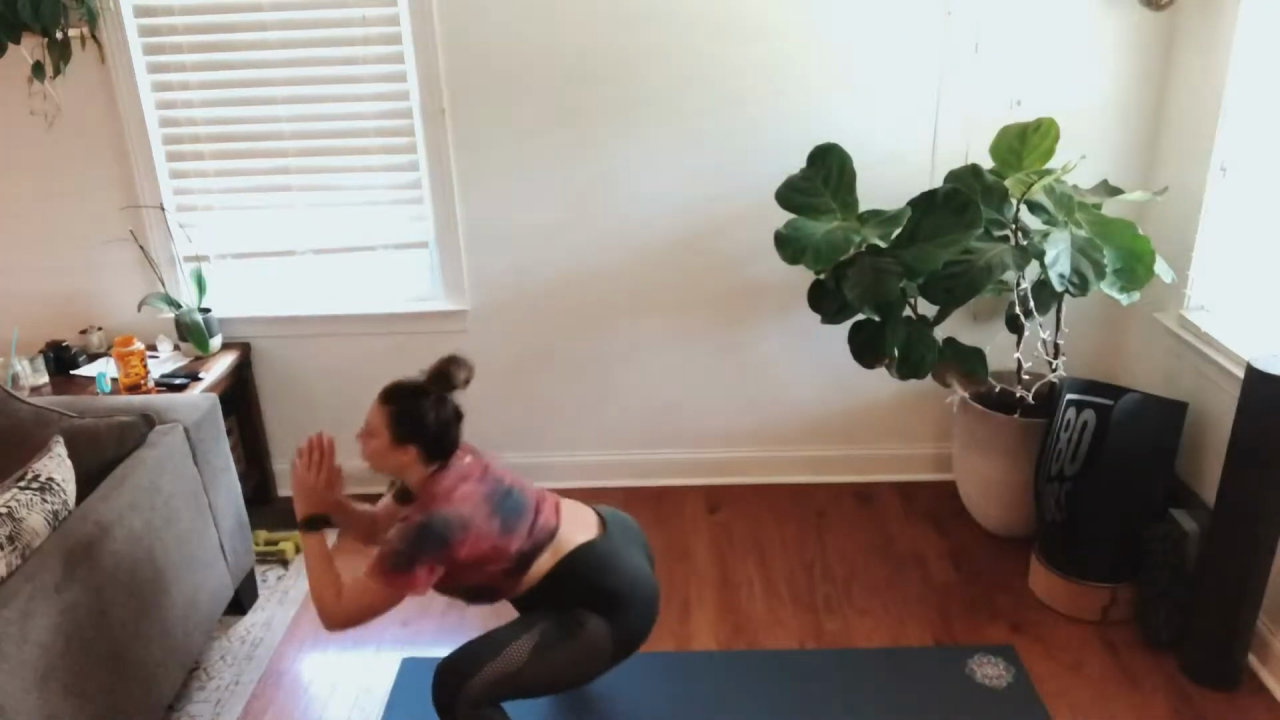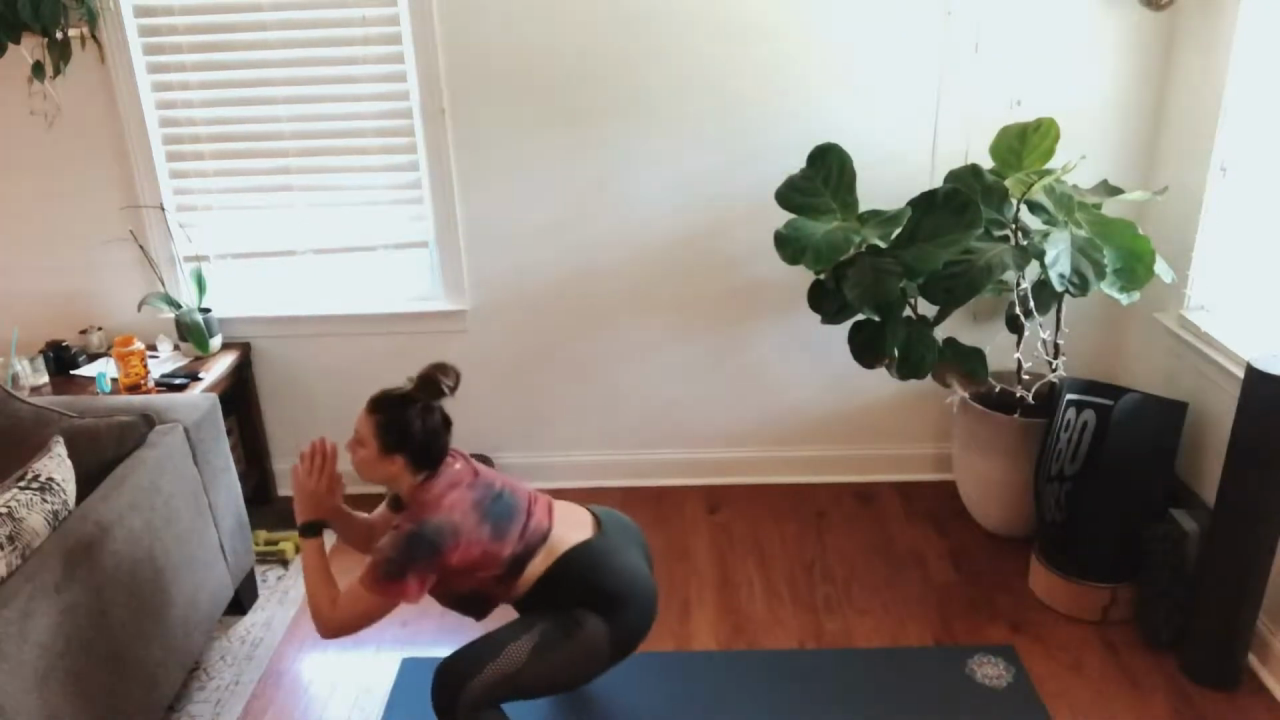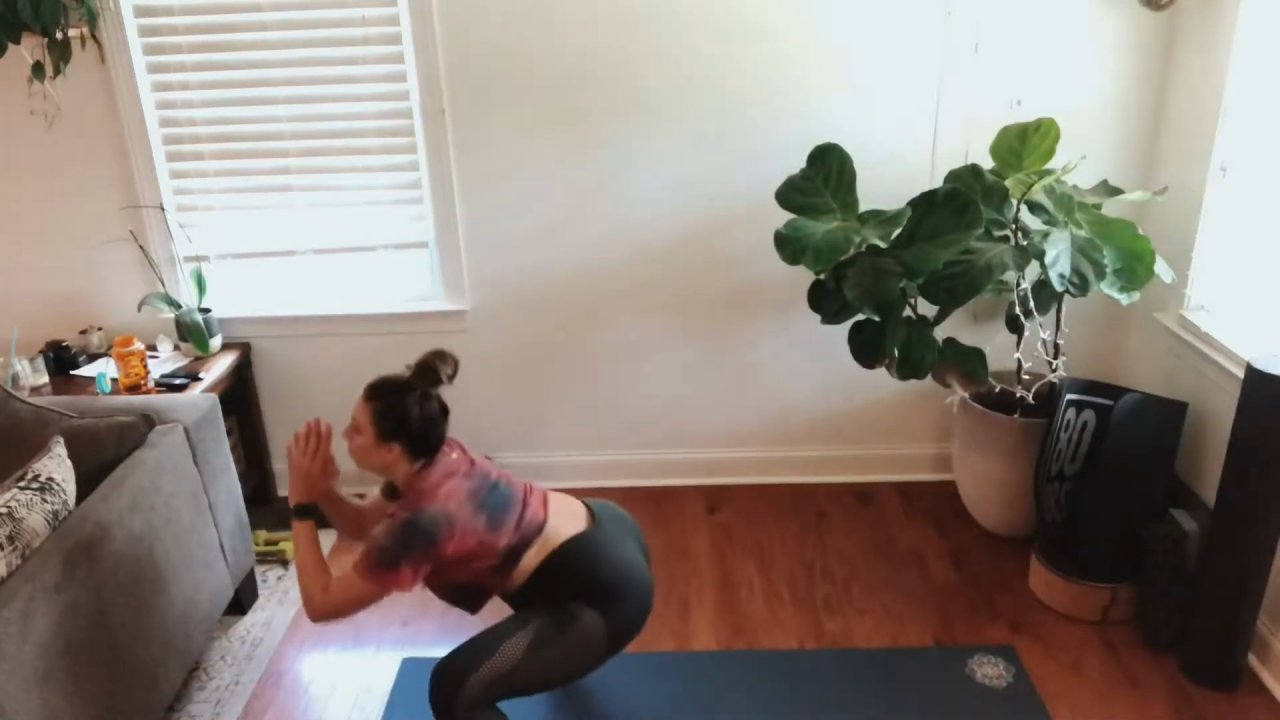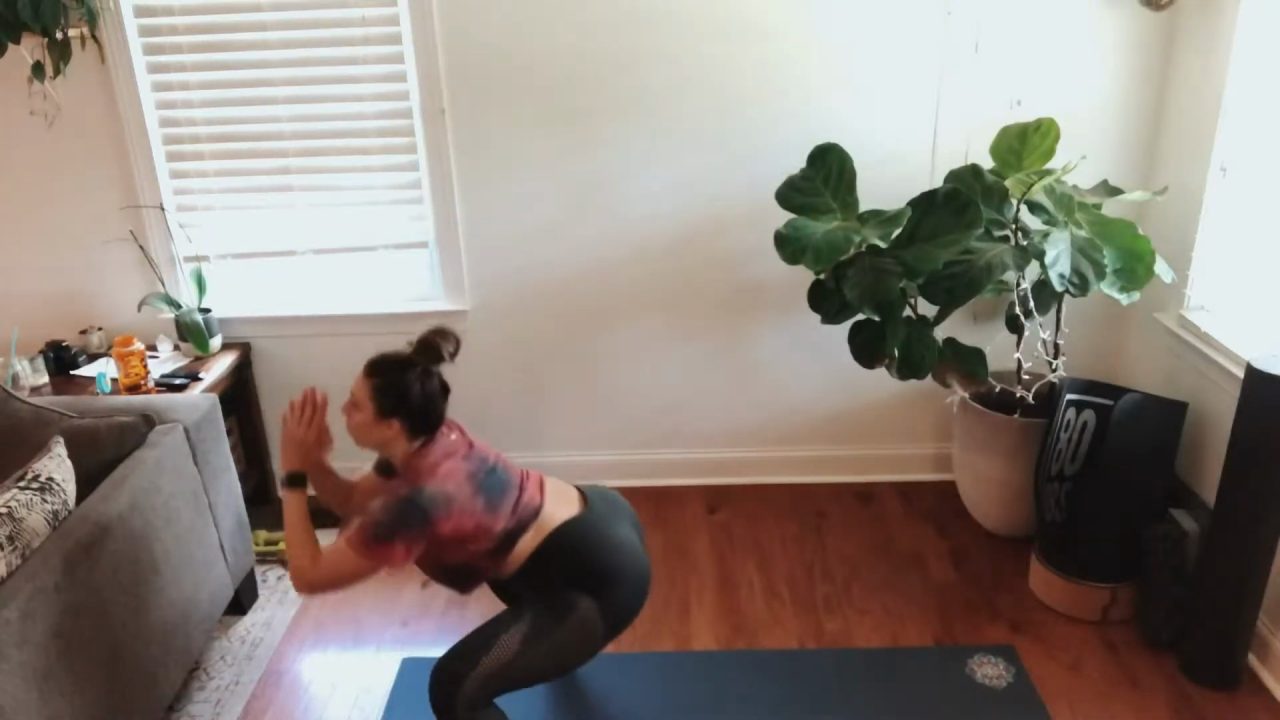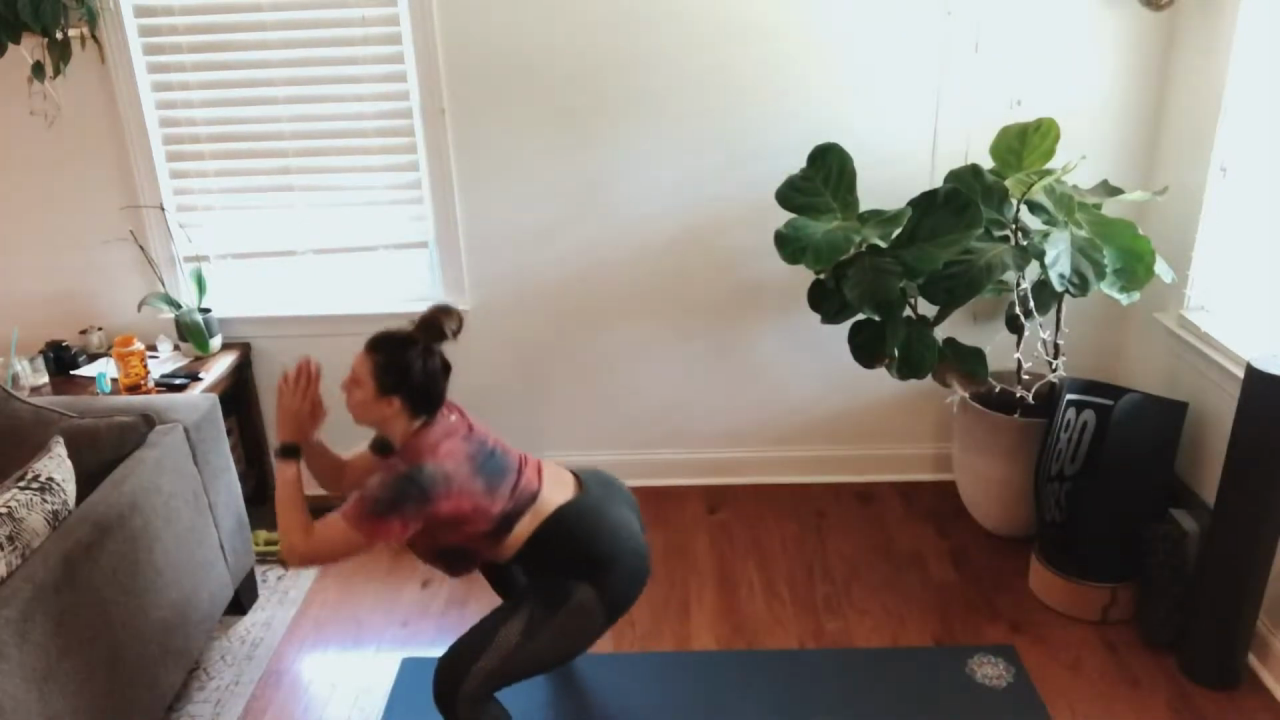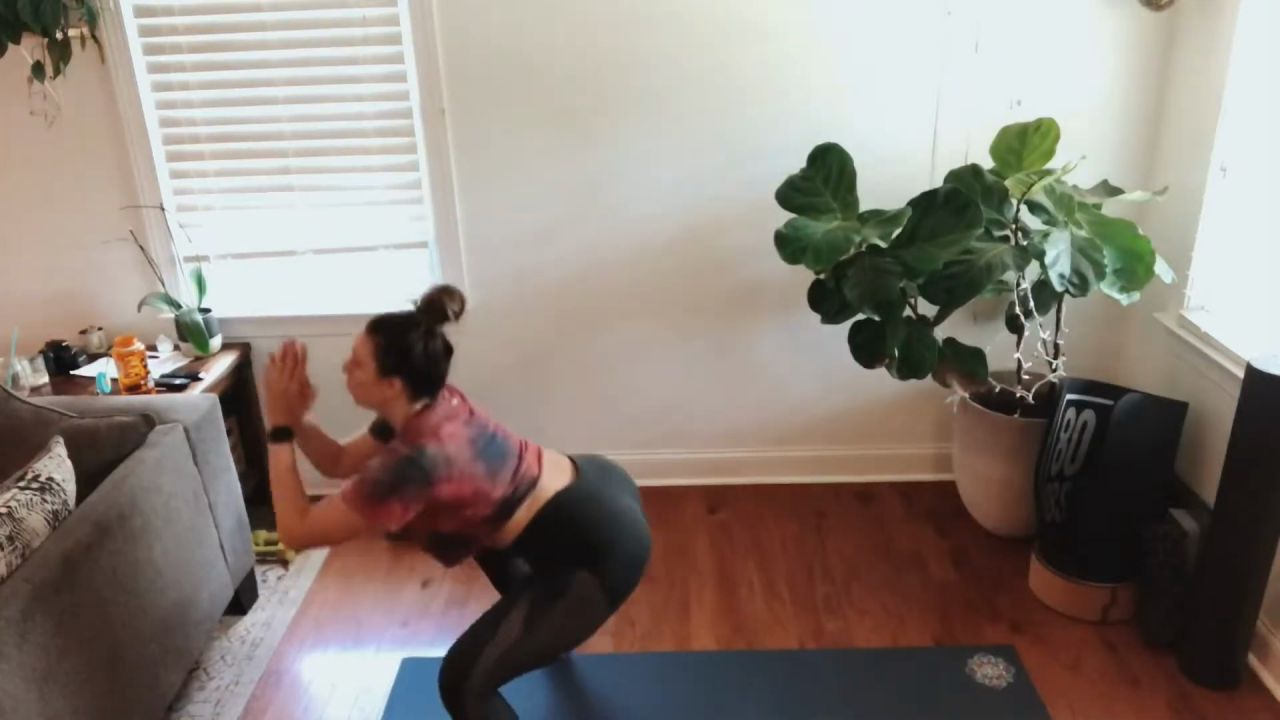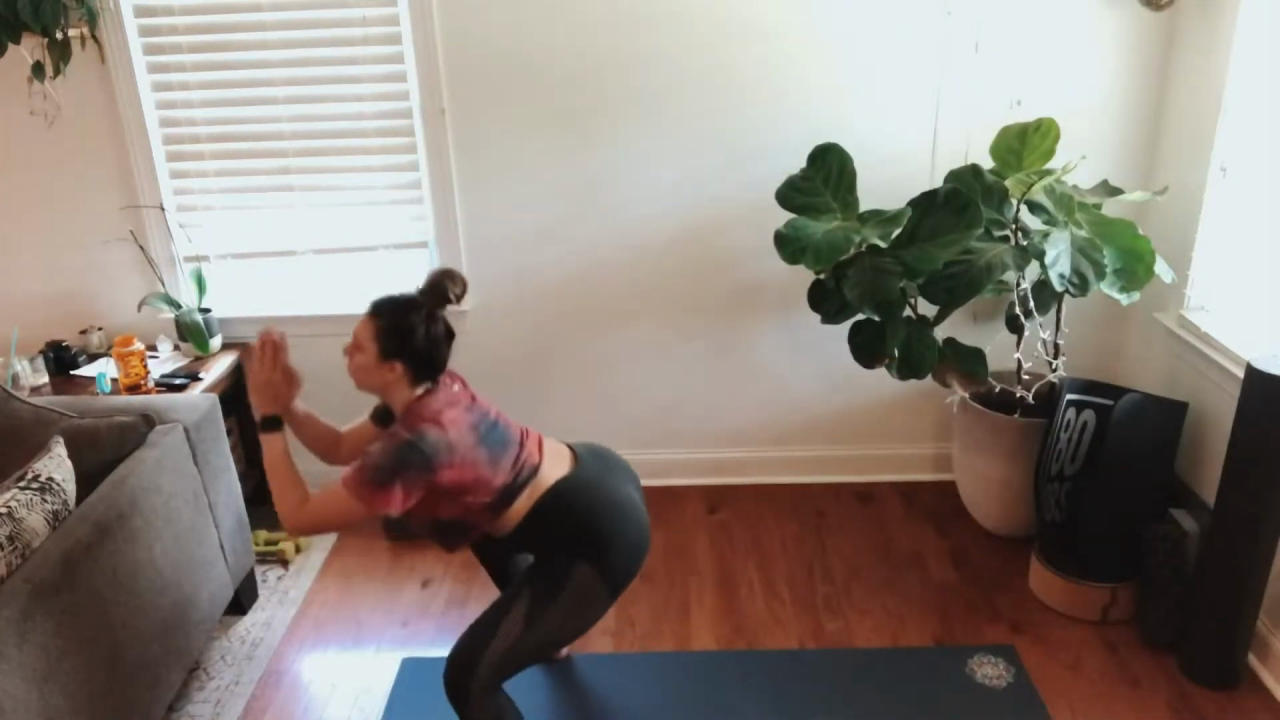
dt=0.1s
person 1, frame 1
left shoulder: (429, 527)
right shoulder: (451, 464)
left elbow: (335, 612)
right elbow: (374, 527)
left wrist: (310, 519)
right wrist: (332, 502)
left hip: (614, 601)
left knee: (456, 689)
right ankle: (552, 652)
person 1, frame 2
left shoulder: (422, 532)
right shoulder: (440, 470)
left elbow: (331, 620)
right elbow: (369, 537)
left wrist: (309, 524)
right wrist: (330, 509)
left hip: (612, 600)
right ankle: (549, 652)
person 1, frame 3
left shoulder: (417, 522)
right shoulder: (437, 459)
left elbow: (321, 604)
right elbow: (362, 524)
left wrist: (302, 506)
right wrist: (323, 492)
left hip: (607, 594)
right ankle: (547, 645)
person 1, frame 4
left shoulder: (412, 500)
right shoulder: (434, 440)
left elbow: (308, 576)
right elbow: (350, 500)
left wrist: (294, 476)
right wrist: (313, 462)
left hip: (604, 578)
right ankle: (547, 645)
person 1, frame 5
left shoulder: (410, 479)
right shoulder: (434, 421)
left elbow: (299, 549)
right elbow: (342, 478)
left wrist: (287, 447)
right wrist: (305, 435)
left hip: (601, 564)
right hip: (602, 499)
left knee: (457, 686)
right ankle: (545, 634)
person 1, frame 6
left shoulder: (411, 463)
right shoulder: (433, 405)
left elbow: (297, 531)
right elbow: (340, 461)
left wrist: (280, 430)
right wrist: (298, 416)
left hip: (602, 546)
right hip: (601, 486)
left knee: (462, 682)
right knee: (488, 538)
right ankle: (548, 633)
person 1, frame 7
left shoulder: (412, 447)
right shoulder: (435, 390)
left elbow: (298, 516)
right elbow: (339, 447)
left wrist: (268, 419)
right wrist: (287, 404)
left hip: (601, 537)
right hip: (600, 477)
left knee: (468, 678)
right knee: (487, 535)
right ankle: (545, 630)
